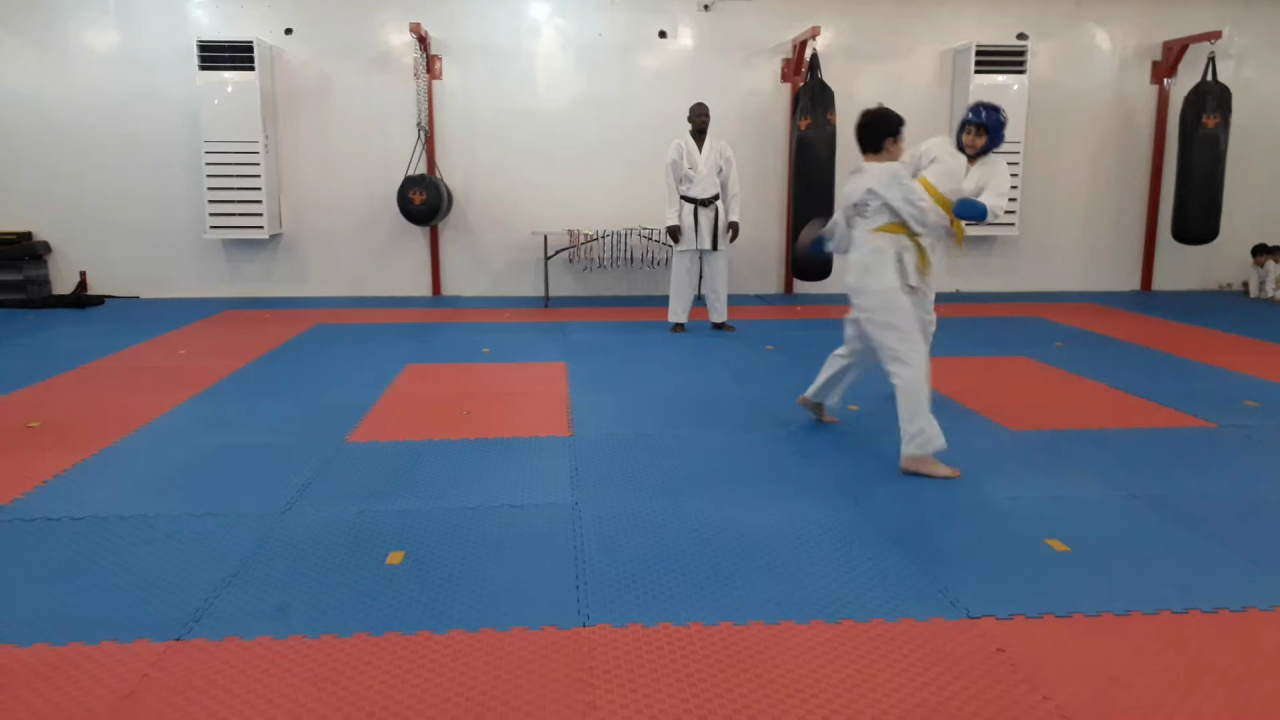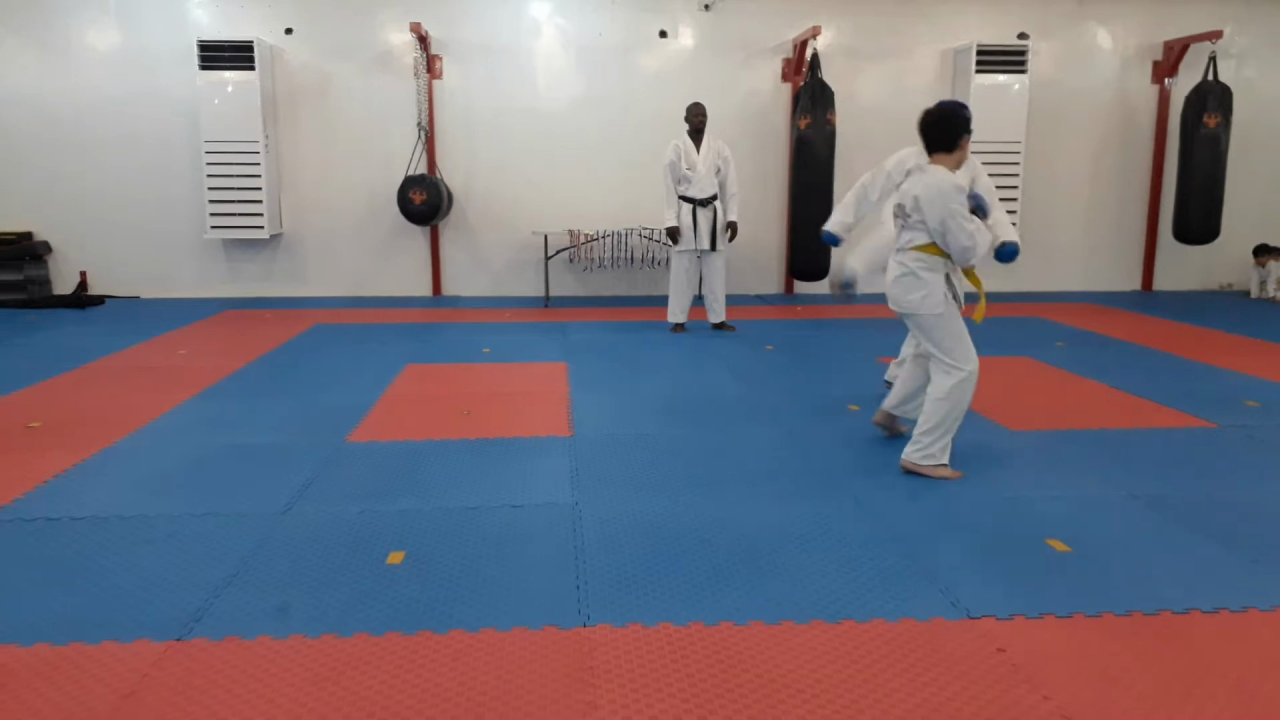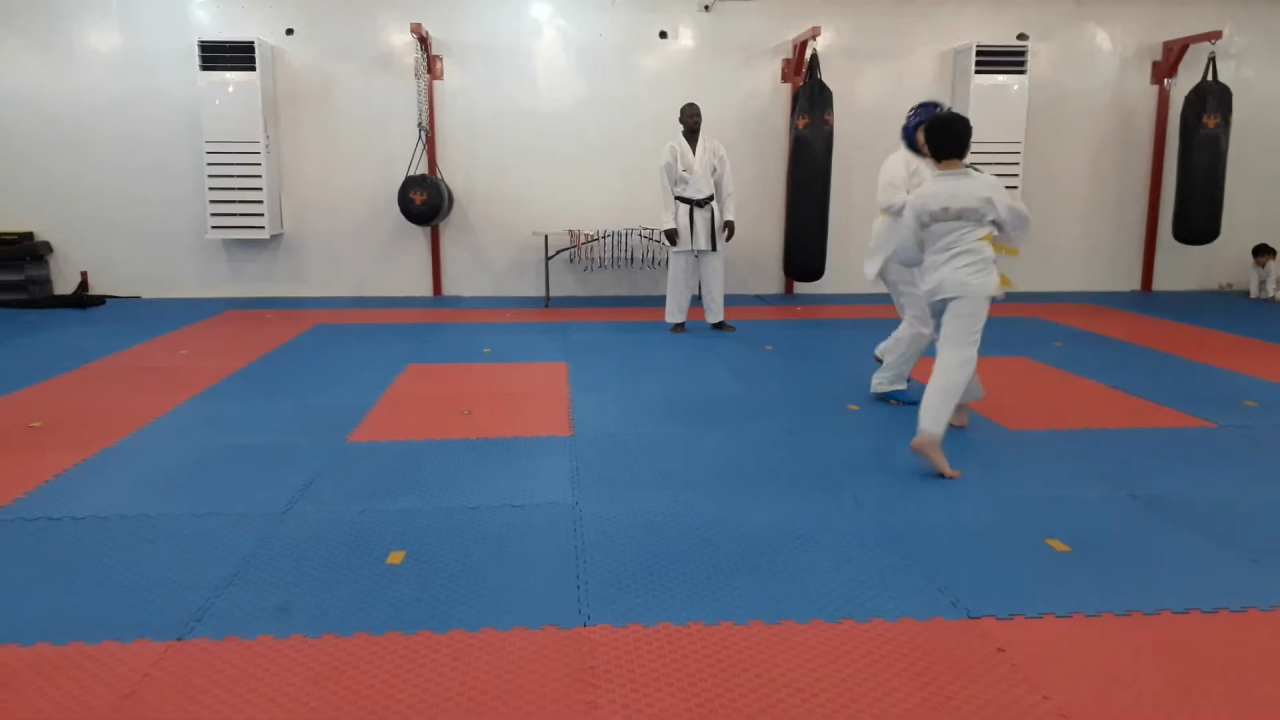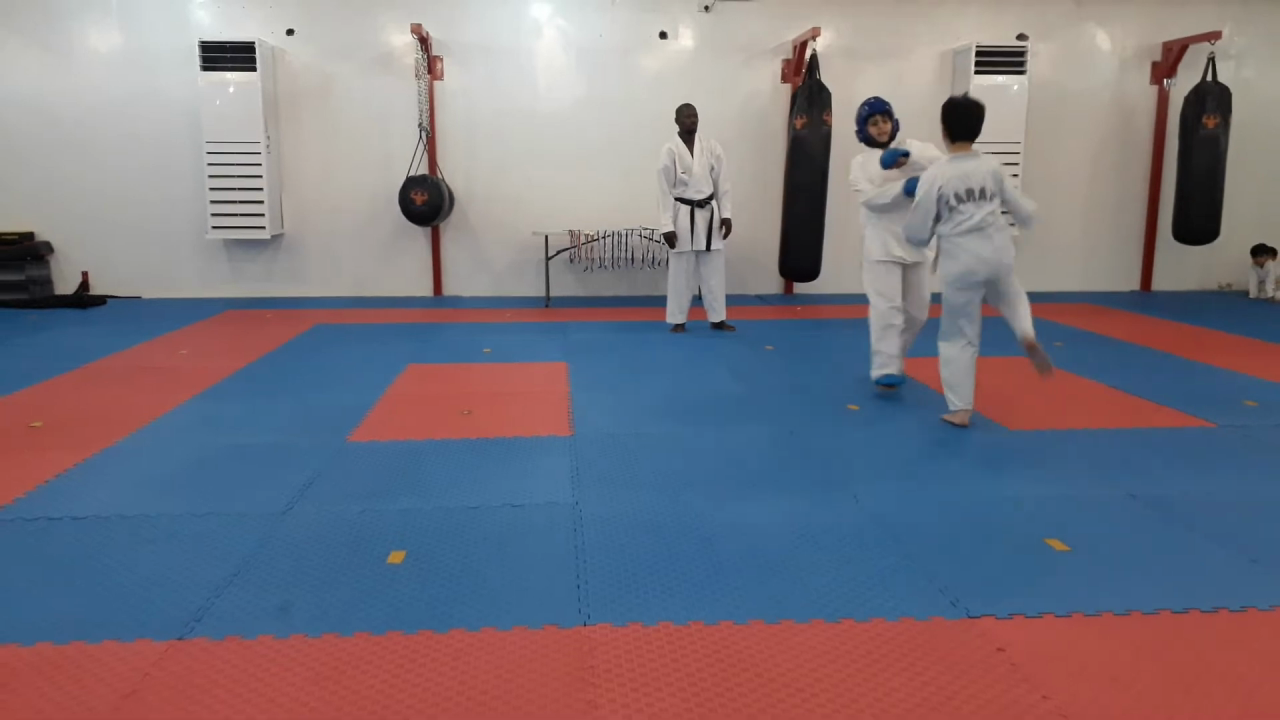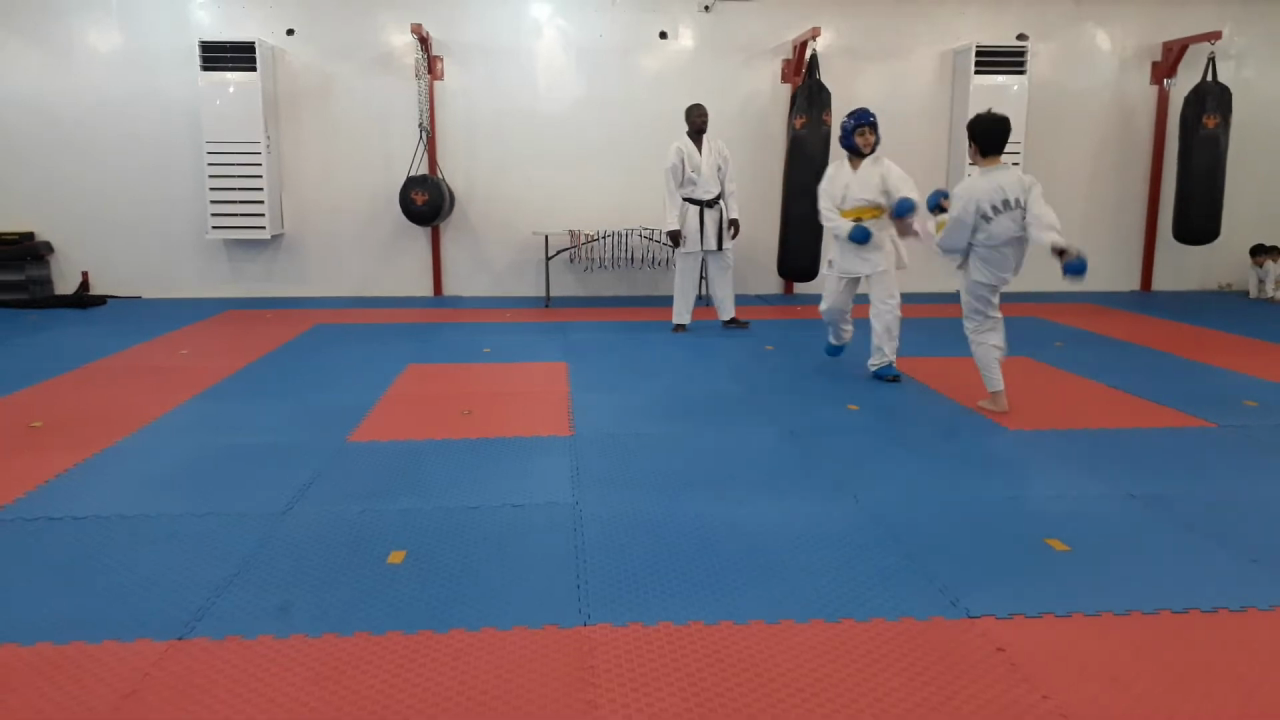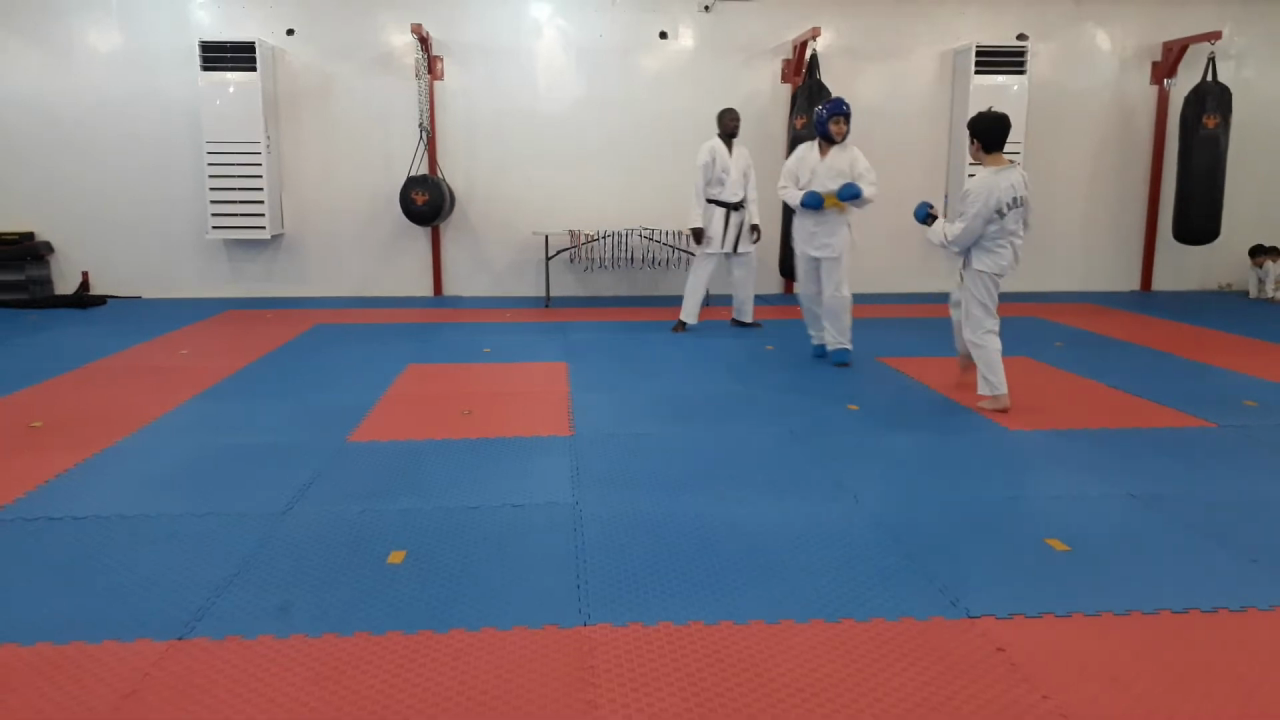
dt=0.3s
person 1, frame 1
left shoulder: (852, 185)
right shoulder: (891, 174)
left elbow: (840, 240)
right elbow: (929, 221)
left wrist: (821, 236)
right wrist: (943, 214)
left hip: (865, 279)
right hip: (881, 281)
left knee: (856, 347)
right knee: (908, 360)
left ankle: (817, 396)
right ankle: (920, 452)
person 1, frame 2
left shoulder: (914, 179)
right shoulder: (947, 186)
right elbow: (965, 251)
right wrist: (978, 224)
left hip: (904, 282)
right hip: (924, 288)
left knee: (928, 352)
right knee: (958, 369)
left ankle: (891, 412)
right ankle: (923, 455)
person 1, frame 3
left shoulder: (921, 195)
right shoulder: (988, 185)
left elbow: (907, 254)
right elbow: (1018, 226)
left hip: (935, 282)
right hip: (971, 282)
left knee: (951, 346)
right knee: (956, 360)
left ankle: (962, 403)
right ankle: (929, 436)
person 1, frame 4
left shoulder: (933, 177)
right shoulder: (992, 168)
left elbow: (915, 234)
right elbow: (1019, 206)
left wrist: (933, 216)
right wrist: (1027, 216)
left hip: (960, 265)
right hip: (997, 255)
left knee: (957, 338)
right knee: (1010, 295)
left ankle: (960, 408)
right ankle: (1027, 337)
person 1, frame 5
left shoulder: (967, 190)
right shoulder: (1024, 181)
left elbow: (952, 244)
right elbow: (1042, 219)
left wrist: (947, 215)
right wrist: (1061, 248)
left hip: (984, 269)
right hip: (1009, 259)
left knee: (980, 327)
left ankle: (997, 395)
person 1, frame 6
left shoulder: (980, 186)
right shoulder: (1019, 176)
left elbow: (961, 236)
right elbow: (1021, 220)
left wrist: (935, 223)
left hip: (984, 260)
right hip: (1005, 255)
left knee: (981, 326)
right knee: (961, 305)
left ankle: (997, 394)
right ankle: (968, 356)
person 2, frame 1
left shoulder: (997, 170)
right shoulder: (941, 147)
left elbow: (995, 204)
right elbow: (906, 164)
left wrist: (980, 209)
left hip: (928, 236)
person 2, frame 2
left shoulder: (970, 168)
right shoulder: (911, 157)
left elbow: (989, 206)
right elbow: (870, 187)
left wrist: (1007, 239)
right wrist: (838, 223)
left ankle: (903, 374)
right ankle: (849, 276)
person 2, frame 3
left shoulder: (927, 166)
right shoulder: (899, 162)
right elbow: (893, 203)
right hip: (897, 246)
left knee: (919, 316)
right knee: (919, 321)
left ankle: (888, 355)
right ankle: (888, 383)
person 2, frame 4
left shoulder: (908, 149)
right shoulder: (862, 163)
left elbow: (939, 165)
right elbow: (870, 198)
left wrist: (907, 158)
right wrist: (904, 188)
right hip: (882, 239)
left knee: (917, 308)
right knee: (886, 304)
left ankle: (888, 358)
right ankle: (885, 370)
person 2, frame 5
left shoulder: (885, 168)
right shoulder: (835, 170)
left elbow: (905, 192)
right elbow: (826, 212)
left wrist: (908, 205)
right wrist: (847, 230)
left hip: (878, 245)
right hip: (844, 246)
left knee: (886, 305)
right knee: (832, 305)
left ankle: (884, 363)
right ankle: (838, 337)
person 2, frame 6
left shoulder: (851, 154)
right shoulder: (803, 152)
left elbow: (869, 187)
right elbow: (784, 187)
left wrist: (858, 193)
right wrist: (801, 199)
left hip: (835, 229)
right hip: (806, 228)
left knee: (835, 289)
right knee: (808, 289)
left ankle: (840, 345)
right ankle: (820, 338)
person 3, frame 1
left shoulder: (722, 148)
right shoulder: (678, 148)
left elbow: (731, 185)
right elbow: (672, 186)
left wrist: (733, 218)
right wrist: (672, 220)
left hip: (714, 214)
right hip: (688, 214)
left knee: (717, 269)
right knee: (684, 269)
left ankle: (718, 318)
right ankle: (679, 319)
person 3, frame 2
left shoulder: (719, 148)
right shoulder: (676, 148)
left elbow: (729, 184)
right elbow: (670, 186)
left wrist: (732, 217)
right wrist: (670, 221)
left hip: (712, 213)
right hip: (686, 213)
left knee: (715, 268)
right knee: (683, 269)
left ankle: (717, 318)
right ankle: (678, 319)
person 3, frame 3
left shoulder: (715, 148)
right shoulder: (672, 149)
left elbow: (725, 184)
right elbow: (667, 189)
left wrist: (729, 217)
right wrist: (668, 223)
left hip: (709, 214)
right hip: (683, 214)
left knee: (713, 269)
right knee: (681, 270)
left ankle: (716, 318)
right ankle: (678, 319)
person 3, frame 4
left shoulder: (712, 147)
right shoulder: (669, 151)
left elbow: (721, 183)
right elbow: (665, 191)
left wrist: (726, 214)
right wrist: (667, 226)
left hip: (709, 213)
right hip: (684, 215)
left knee: (714, 268)
right knee: (681, 270)
left ankle: (717, 318)
right ankle: (678, 320)
person 3, frame 5
left shoulder: (718, 147)
right shoulder: (678, 149)
left elbow: (728, 183)
right elbow: (672, 190)
left wrist: (733, 215)
right wrist: (672, 225)
left hip: (716, 212)
right hip: (691, 214)
left knee: (723, 266)
right knee: (687, 270)
left ankle: (727, 315)
right ankle: (681, 320)
person 3, frame 6
left shoulder: (743, 153)
right shoulder: (709, 149)
left elbow: (750, 189)
right elbow: (699, 188)
left wrist: (754, 220)
right wrist: (697, 223)
left hip: (739, 216)
right hip: (715, 216)
left knee: (746, 269)
right knee: (702, 269)
left ankle: (742, 316)
right ankle: (685, 318)
